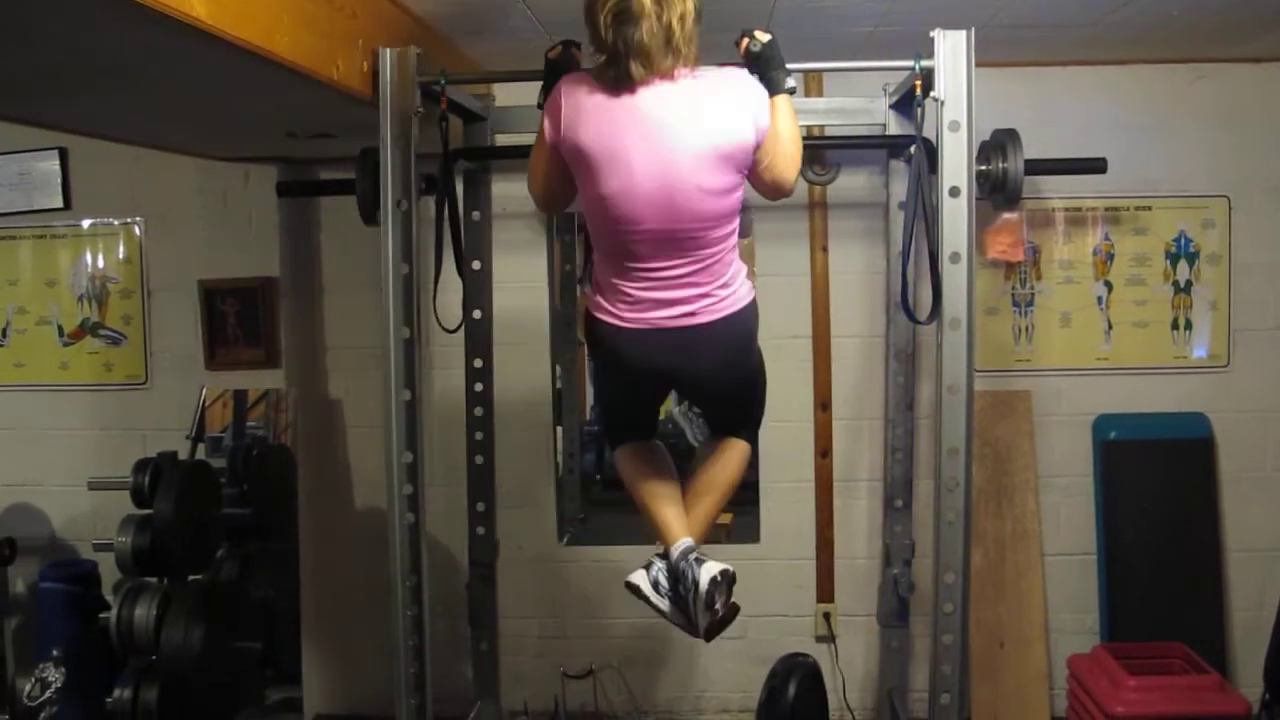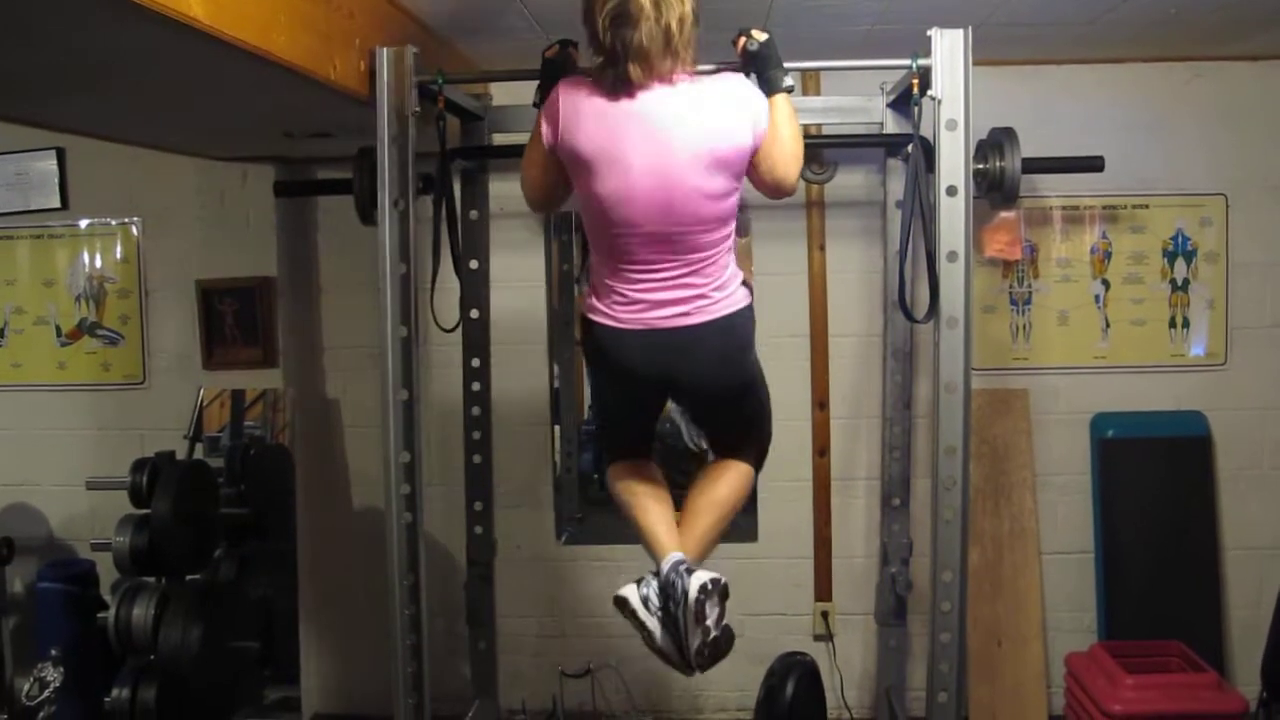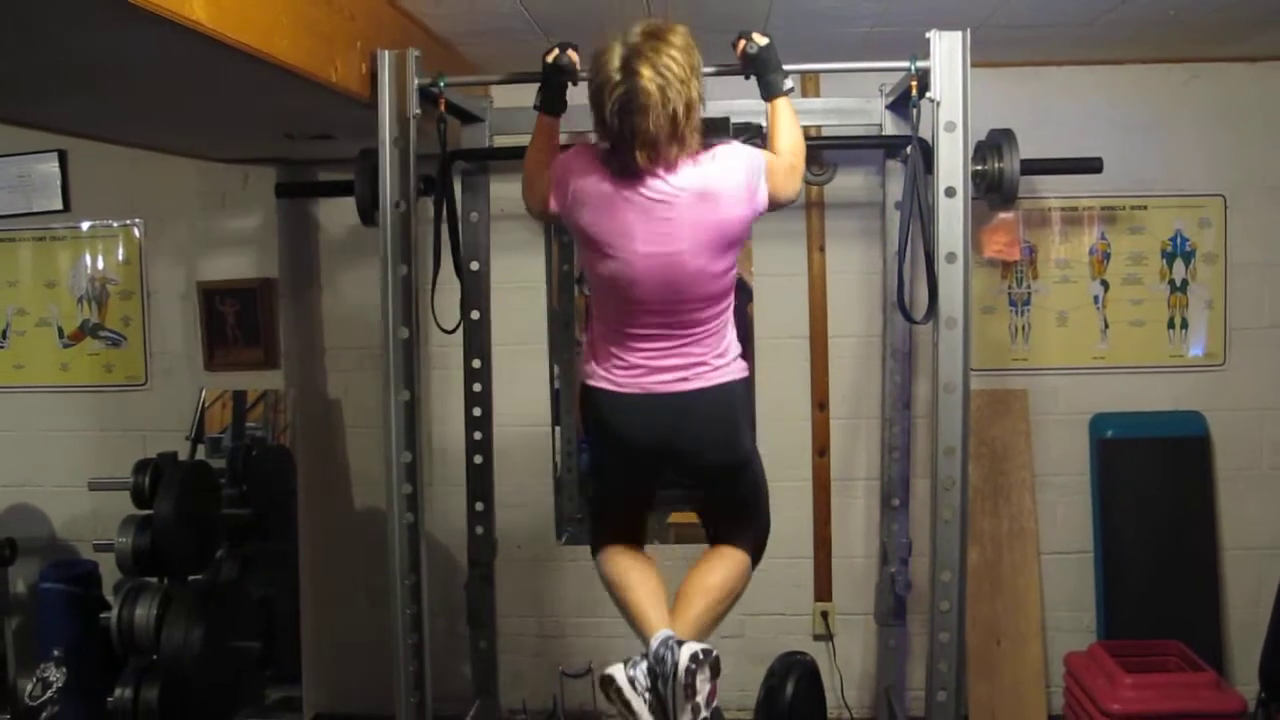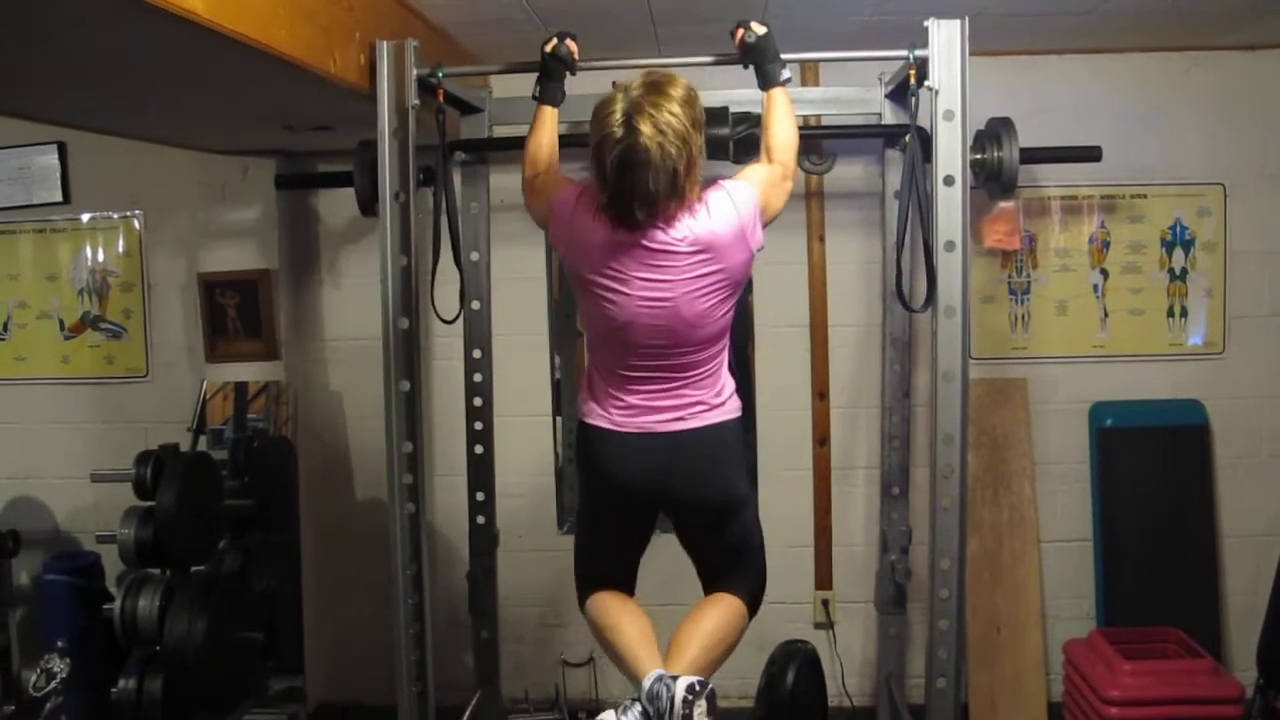
dt=0.3s
person 1, frame 1
left shoulder: (573, 101)
right shoulder: (736, 94)
left elbow: (547, 198)
right elbow: (782, 181)
right wrist: (777, 79)
left hip: (621, 332)
right hip: (719, 329)
left knee: (629, 432)
right knee: (737, 425)
left ankle: (678, 554)
right ankle: (688, 559)
person 1, frame 2
left shoulder: (570, 104)
right shoulder: (734, 97)
left elbow: (539, 196)
right elbow: (783, 178)
right wrist: (775, 78)
left hip: (617, 336)
right hip: (715, 331)
left knee: (625, 452)
right knee: (743, 444)
left ankle: (668, 569)
right ankle: (684, 574)
person 1, frame 3
left shoulder: (580, 182)
right shoulder: (732, 176)
left elbow: (533, 192)
right elbow: (790, 169)
left wrist: (551, 97)
right wrist: (773, 80)
left hip: (615, 407)
right hip: (713, 403)
left knee: (615, 535)
right knee: (741, 530)
left ankle: (659, 645)
right ankle: (683, 647)
person 1, frame 4
left shoulder: (579, 226)
right shoulder: (730, 220)
left elbow: (534, 181)
right elbow: (781, 164)
left wrist: (549, 88)
right wrist: (771, 71)
left hip: (611, 448)
right hip: (707, 445)
left knee: (602, 582)
right knee: (738, 582)
